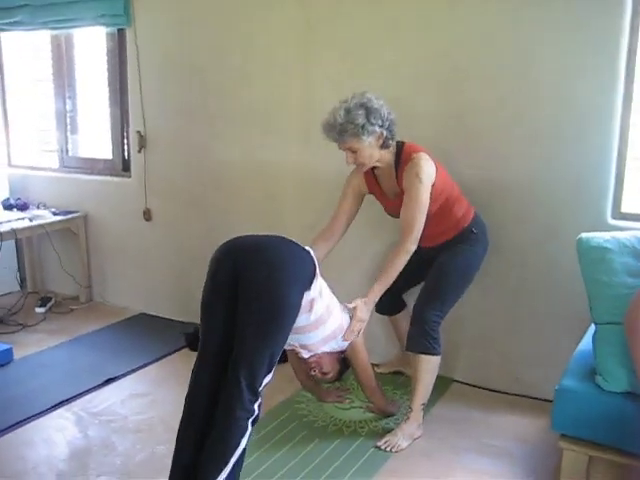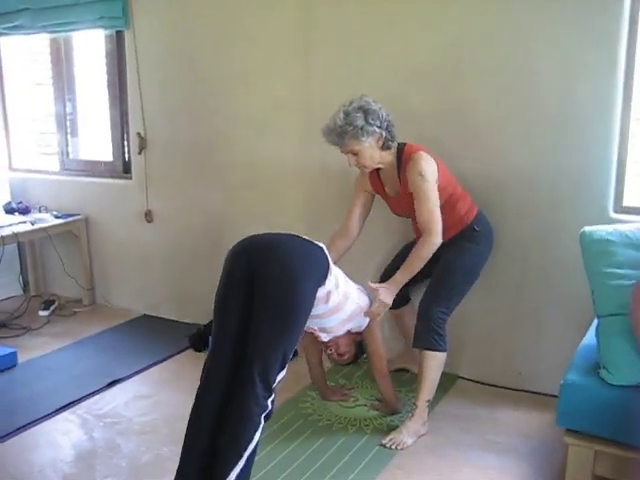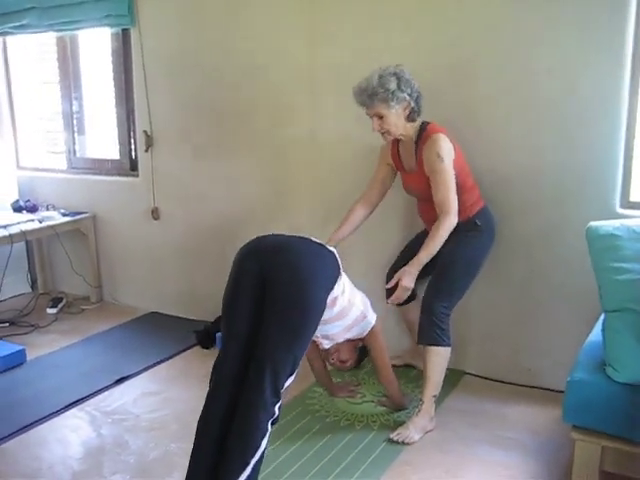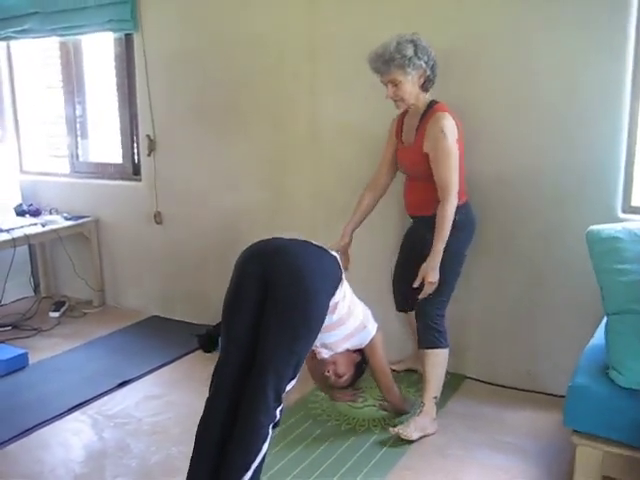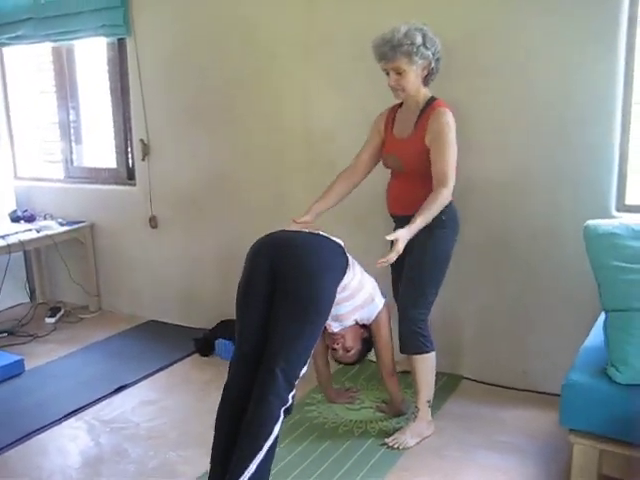
dt=0.5s
person 1, frame 1
left shoulder: (416, 165)
right shoulder: (362, 177)
left elbow: (408, 242)
right elbow: (333, 231)
left wrist: (368, 299)
left hip: (464, 239)
right hip: (427, 242)
left knee: (426, 316)
right knee: (387, 295)
left ankle: (414, 422)
right ankle: (409, 359)
person 1, frame 2
left shoulder: (417, 164)
right shoulder: (369, 176)
left elbow: (434, 237)
right elbow: (348, 231)
left wrist: (393, 287)
left hip: (468, 236)
right hip: (434, 236)
left knee: (432, 313)
right knee: (390, 283)
left ankle: (419, 419)
right ankle: (413, 355)
person 1, frame 3
left shoulder: (435, 144)
right shoulder: (391, 148)
left elbow: (449, 216)
right elbow: (367, 202)
left wrist: (414, 268)
right wrist: (329, 245)
left hip: (471, 228)
right hip: (440, 226)
left knee: (435, 308)
right knee: (395, 280)
left ankle: (426, 414)
right ankle: (420, 351)
person 1, frame 4
left shoulder: (440, 123)
right shoulder: (399, 124)
left elbow: (450, 197)
right elbow: (378, 185)
left wrist: (435, 260)
right wrist: (347, 234)
left hip: (449, 224)
right hip: (420, 222)
left knee: (430, 309)
right knee: (403, 290)
left ankle: (428, 415)
right ankle: (422, 356)
person 1, frame 5
left shoulder: (439, 117)
right shoulder: (387, 118)
left elbow: (445, 187)
right elbow: (355, 171)
left wrist: (410, 232)
right wrist: (312, 213)
left hip: (432, 226)
right hip: (403, 224)
left knee: (413, 314)
right knee: (404, 305)
left ankle: (423, 419)
right ankle: (417, 362)
person 2, frame 1
right shoulder: (343, 327)
left elbow: (301, 369)
right elbow: (369, 384)
left wrist: (320, 392)
right wrist: (386, 407)
right hip: (283, 267)
left knee: (207, 381)
right knee: (242, 393)
person 2, frame 2
right shoulder: (359, 306)
left elbow: (312, 354)
right elbow: (380, 369)
left wrist: (325, 391)
right wrist: (392, 404)
left hip: (246, 251)
right hip: (296, 265)
left knee: (219, 376)
right knee: (257, 387)
person 2, frame 3
right shoulder: (360, 314)
left elbow: (313, 350)
right elbow: (385, 371)
left wrist: (332, 387)
right wrist: (398, 401)
left hip: (254, 252)
right hip: (306, 268)
left knee: (227, 378)
right knee: (264, 392)
person 2, frame 4
right shoulder: (361, 326)
left elbow: (313, 360)
right elbow: (386, 383)
left wrist: (333, 391)
right wrist: (400, 406)
left hip: (256, 255)
right hip: (308, 270)
left knee: (228, 381)
right knee: (265, 396)
person 2, frame 5
right shoulder: (370, 301)
left elbow: (319, 343)
right elbow: (388, 369)
left wrist: (330, 391)
right wrist: (397, 406)
left hip: (266, 248)
right hip: (315, 262)
left knee: (243, 371)
right knee: (276, 382)
